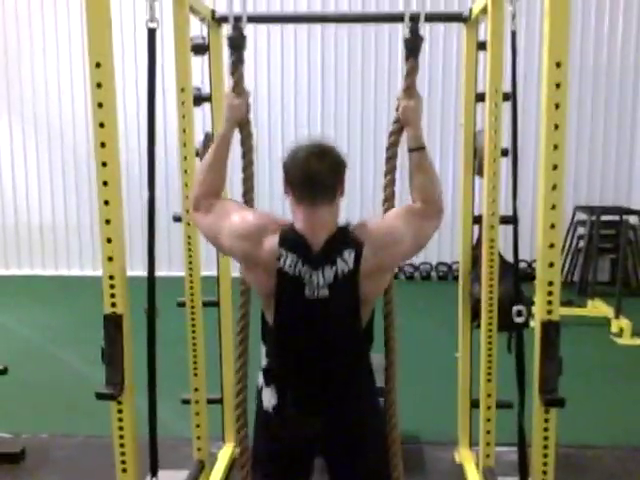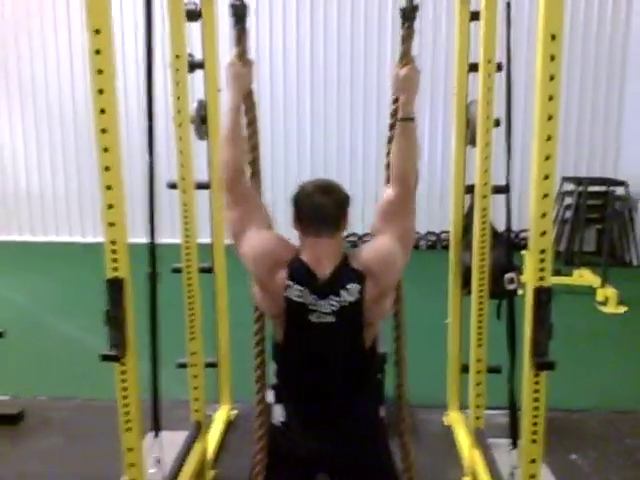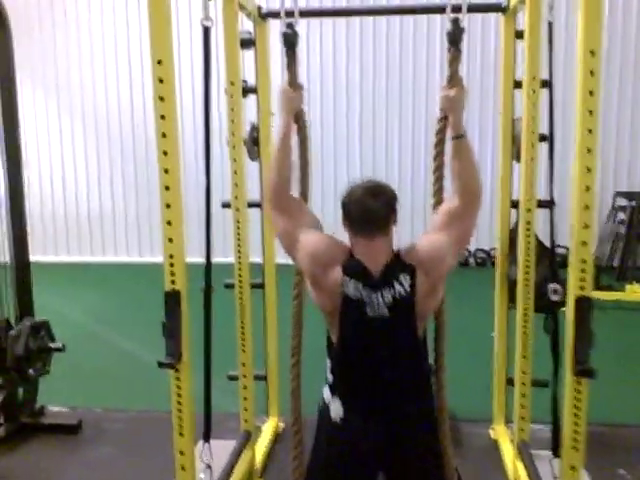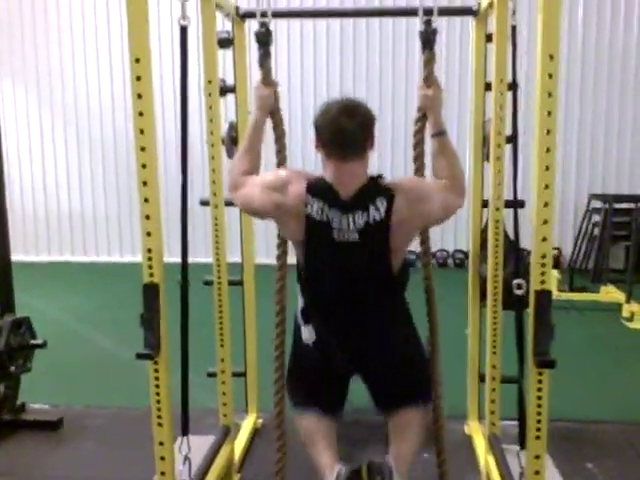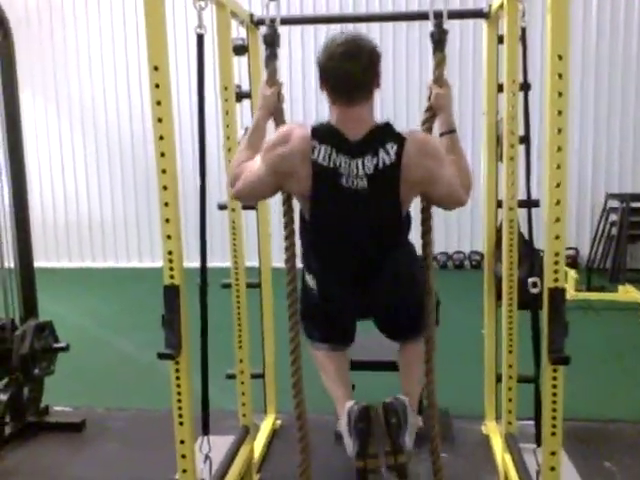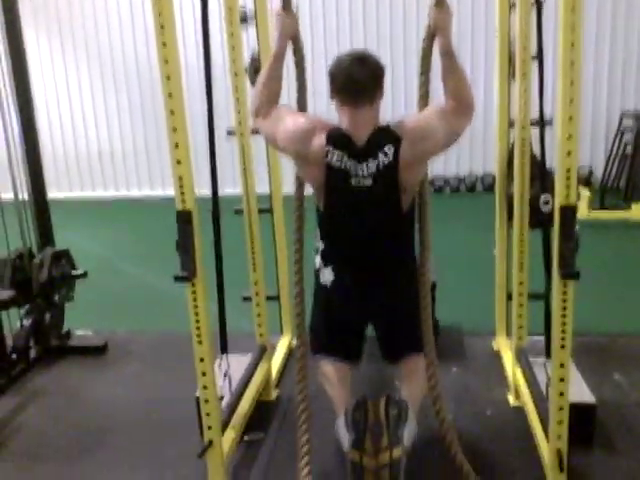
dt=0.4s
person 1, frame 1
left shoulder: (260, 245)
right shoulder: (374, 248)
left elbow: (201, 204)
right elbow: (431, 210)
left wrist: (228, 127)
right wrist: (415, 132)
left hip: (284, 403)
right hip: (351, 405)
person 1, frame 2
left shoulder: (272, 272)
right shoulder: (375, 274)
left elbow: (235, 186)
right elbow: (402, 187)
left wrist: (236, 97)
right wrist: (406, 103)
left hip: (292, 427)
right hip: (356, 426)
person 1, frame 3
left shoulder: (326, 272)
right shoulder: (424, 271)
left elbow: (279, 200)
right elbow: (468, 200)
left wrist: (287, 119)
right wrist: (456, 121)
left hip: (345, 417)
right hip: (410, 417)
person 1, frame 4
left shoulder: (290, 194)
right shoulder: (405, 201)
left elbow: (237, 185)
right elbow: (455, 190)
left wrist: (259, 115)
right wrist: (436, 120)
left hip: (319, 337)
right hip: (386, 336)
left knee: (310, 404)
right knee: (413, 398)
person 1, frame 5
left shoulder: (290, 147)
right shoulder: (416, 150)
left elbow: (237, 186)
right elbow: (460, 194)
left wrist: (261, 113)
right wrist: (447, 119)
left hip: (327, 285)
right hip: (394, 283)
left knee: (324, 336)
right knee: (417, 327)
left ankle: (347, 410)
right ankle: (406, 408)
person 1, frame 6
left shoulder: (311, 143)
right shoulder: (411, 143)
left elbow: (261, 111)
right elbow: (462, 109)
left wrist: (282, 43)
right wrist: (445, 43)
left hip: (337, 276)
right hip: (396, 277)
left knee: (331, 352)
right knee: (414, 350)
left ankle: (347, 416)
right ankle: (405, 412)
